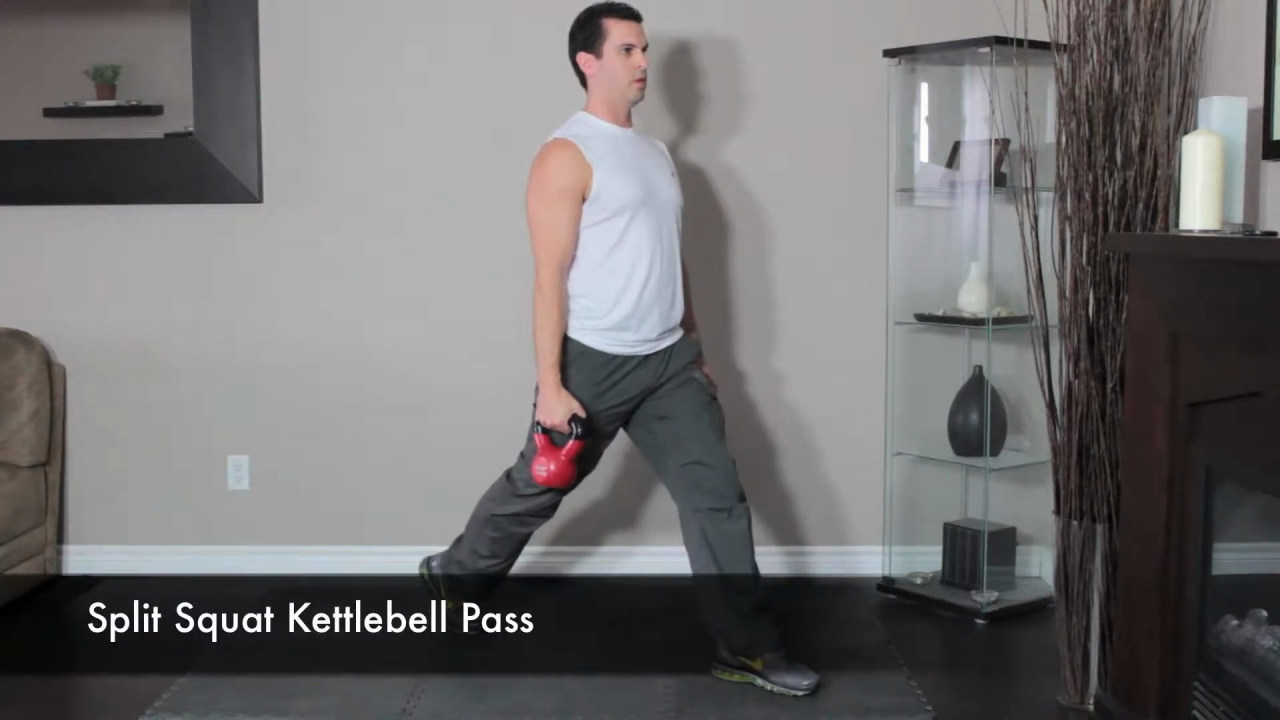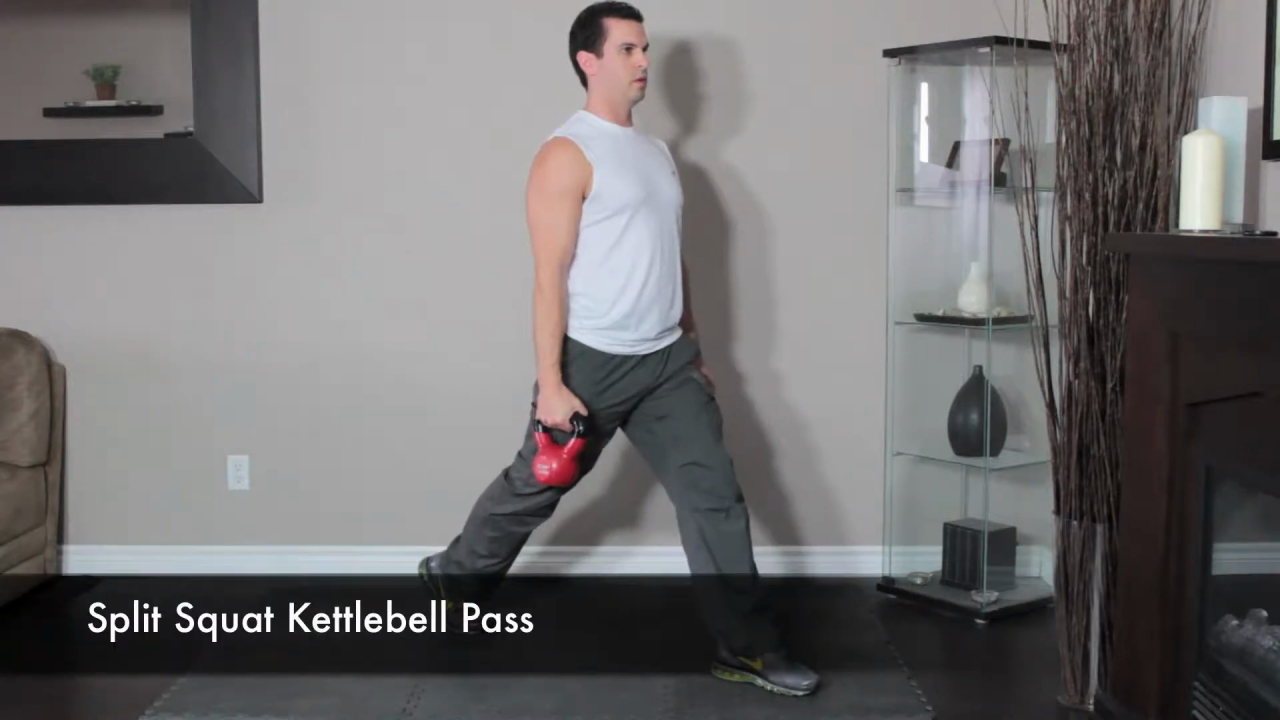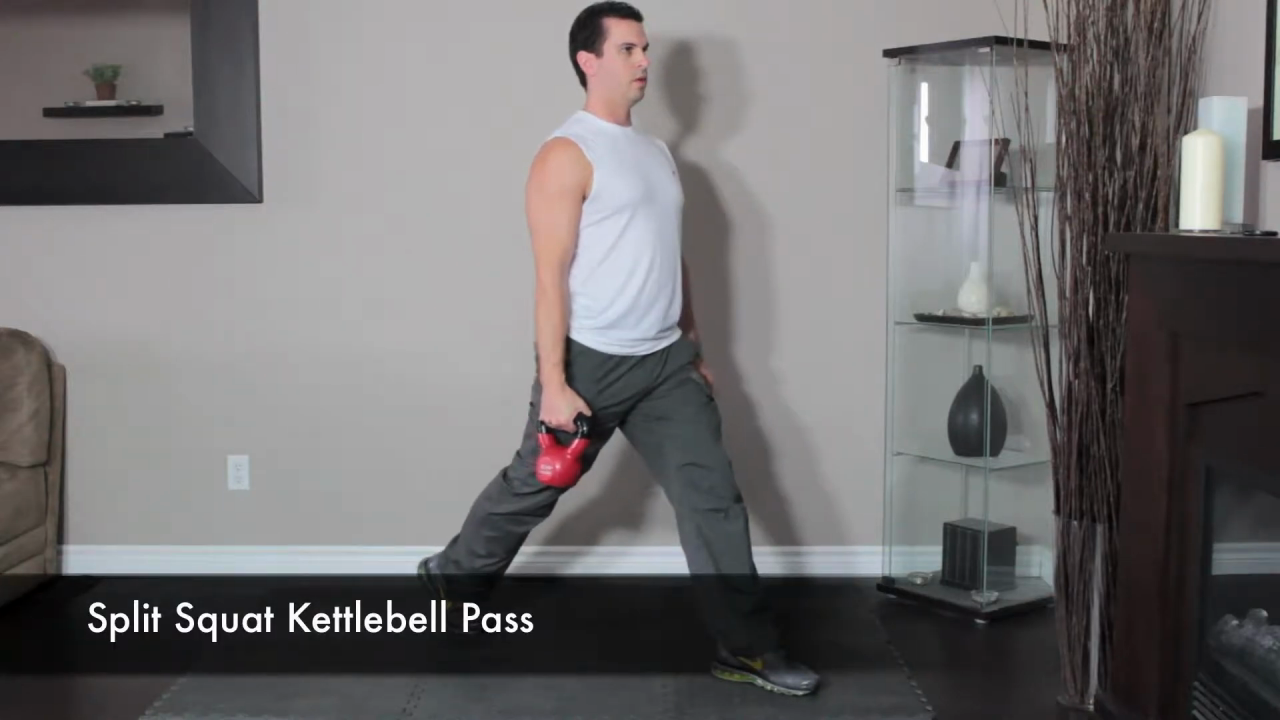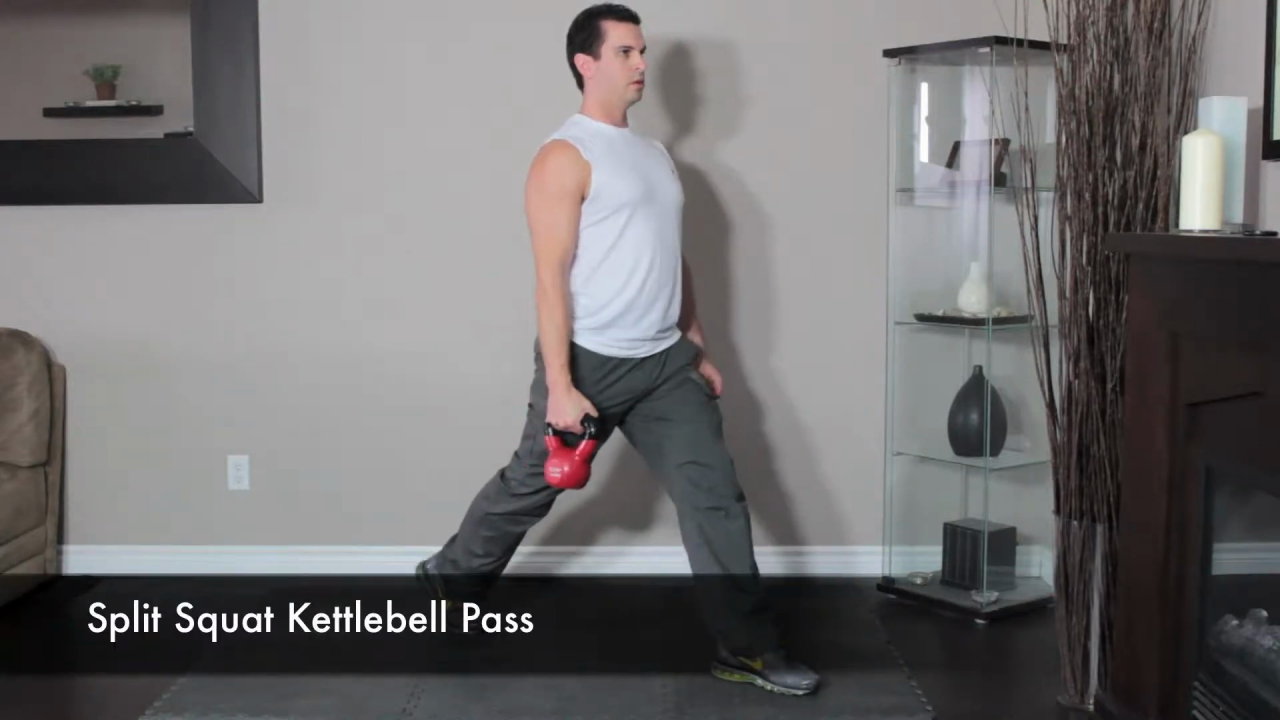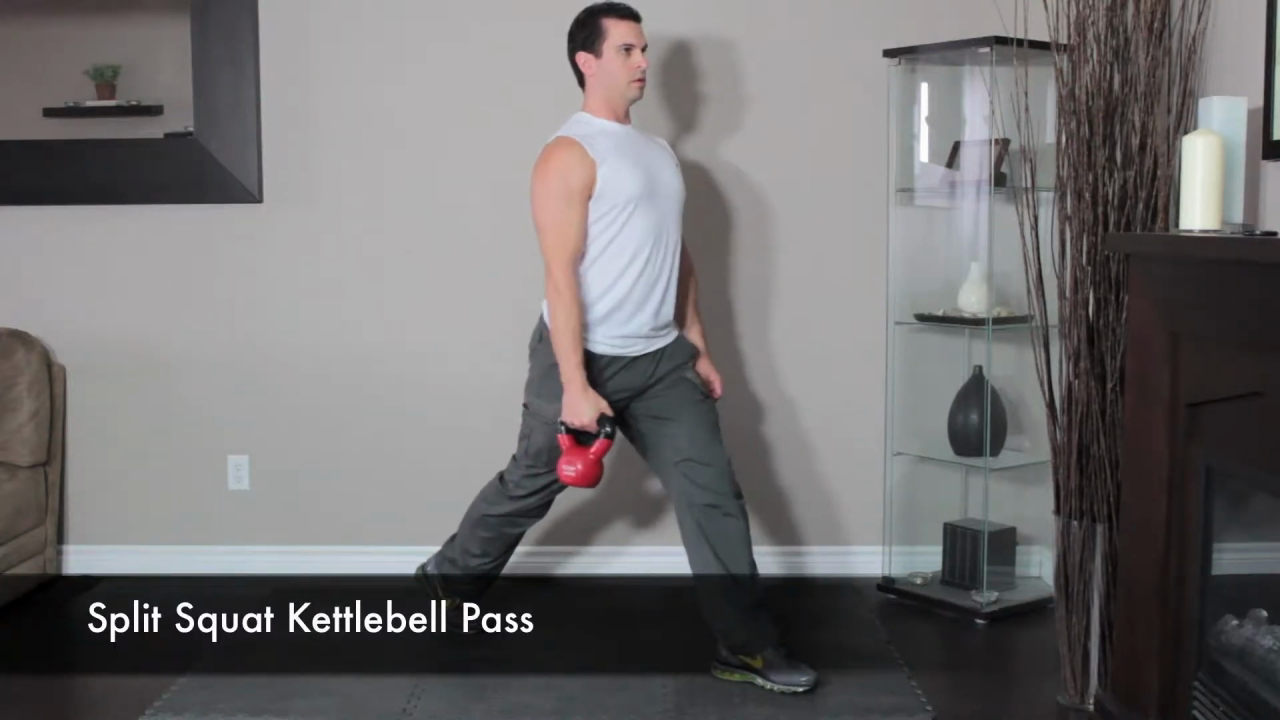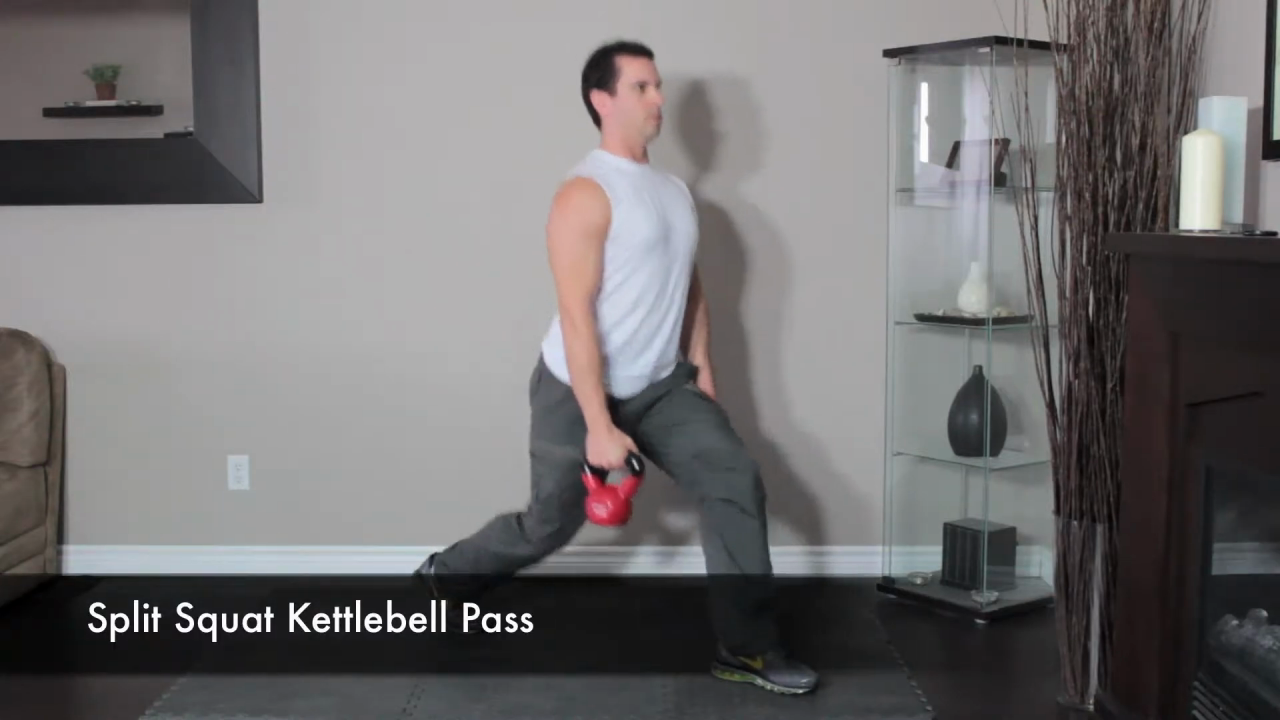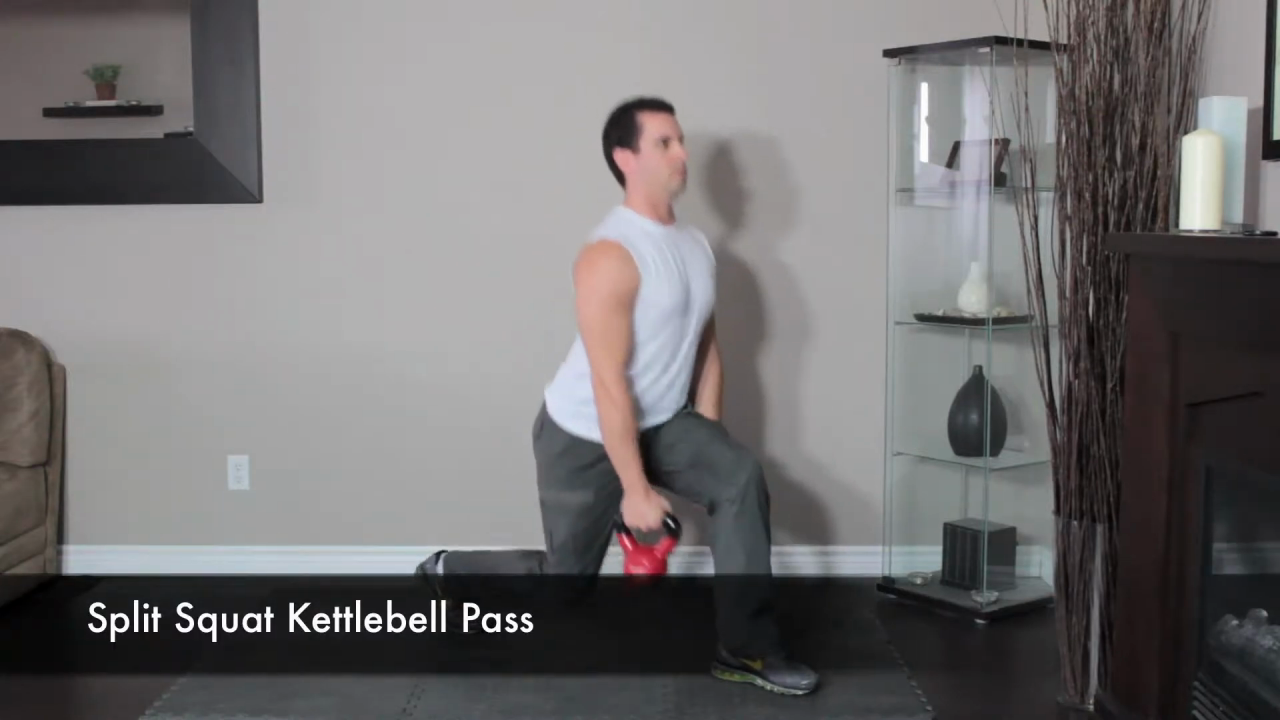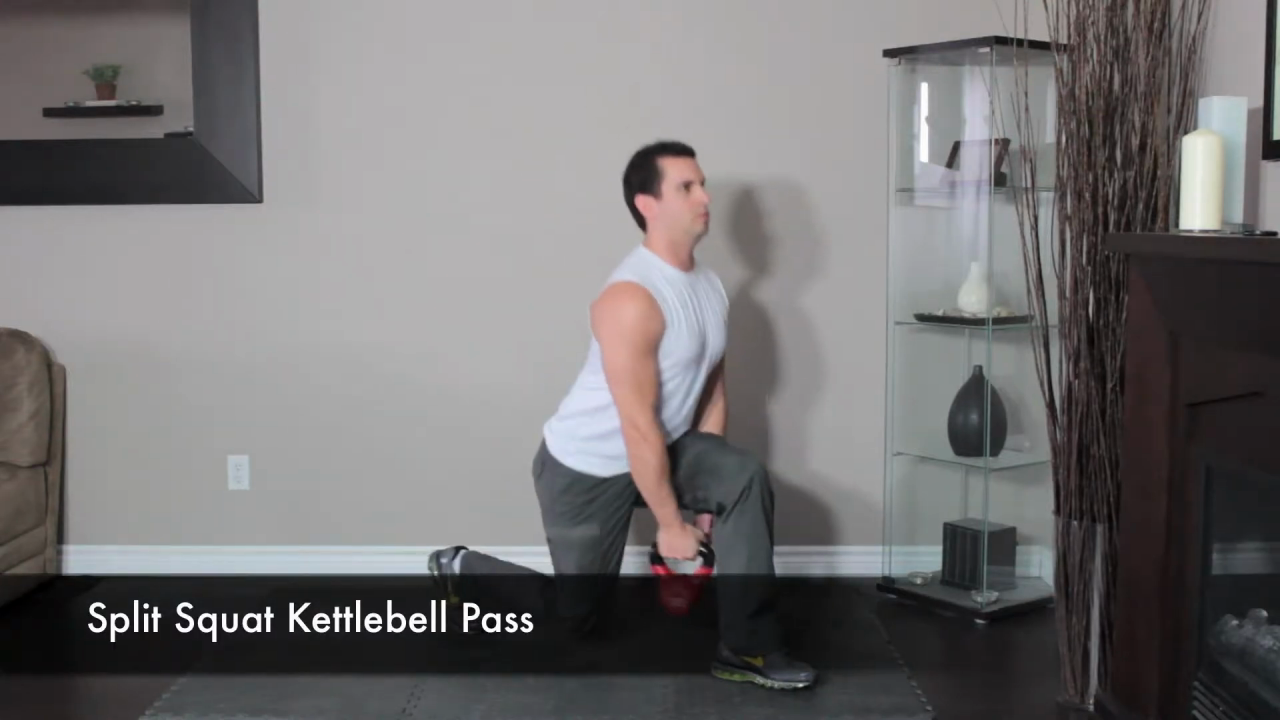
dt=0.2s
person 1, frame 1
left shoulder: (655, 152)
right shoulder: (566, 156)
right elbow: (550, 277)
left wrist: (694, 350)
right wrist: (550, 385)
left hip: (669, 360)
right hip: (593, 361)
left knee: (716, 494)
right knee: (537, 489)
left ankle: (747, 648)
right ankle: (453, 576)
person 1, frame 2
left shoulder: (656, 151)
right shoulder: (567, 155)
right elbow: (550, 276)
left wrist: (693, 350)
right wrist: (550, 382)
left hip: (666, 359)
right hip: (592, 360)
left knee: (714, 494)
right knee: (534, 488)
left ankle: (747, 648)
right ankle: (452, 576)
person 1, frame 3
left shoulder: (656, 151)
right shoulder: (567, 155)
right elbow: (551, 276)
left wrist: (694, 348)
right wrist: (553, 383)
left hip: (665, 359)
right hip: (591, 361)
left knee: (712, 494)
right knee: (533, 487)
left ankle: (747, 647)
right ankle: (451, 577)
person 1, frame 4
left shoulder: (654, 153)
right shoulder: (565, 156)
right elbow: (552, 278)
left wrist: (698, 349)
right wrist: (559, 386)
left hip: (664, 360)
right hip: (590, 360)
left knee: (714, 493)
right knee: (530, 487)
left ankle: (747, 648)
right ankle: (447, 577)
person 1, frame 5
left shoulder: (657, 150)
right shoulder: (570, 154)
right elbow: (561, 276)
left wrist: (699, 347)
right wrist: (575, 385)
left hip: (659, 357)
right hip: (584, 352)
left knee: (710, 487)
right knee: (529, 483)
left ankle: (746, 647)
right ankle: (445, 579)
person 1, frame 6
left shoulder: (673, 189)
right shoulder: (586, 194)
left elbow: (690, 291)
right elbow: (577, 318)
left wrist: (705, 384)
right wrist: (598, 424)
left hip: (659, 384)
right hip: (577, 387)
left knee: (737, 479)
right knee: (549, 523)
left ankle: (745, 648)
right ankle: (441, 577)
person 1, frame 7
left shoulder: (696, 244)
right shoulder: (611, 256)
left elbow: (706, 348)
right elbow: (608, 386)
left wrist: (704, 452)
right wrist: (635, 488)
left hip: (659, 420)
right hip: (581, 434)
left knee: (742, 480)
right knee: (566, 572)
left ankle: (746, 649)
right ankle: (448, 573)
person 1, frame 8
left shoulder: (710, 286)
right shoulder: (631, 300)
left elbow: (711, 390)
right elbow: (638, 429)
left wrist: (708, 492)
right wrist: (670, 523)
left hip: (659, 445)
right hip: (584, 466)
left knee: (745, 480)
right knee: (573, 611)
left ankle: (746, 648)
right ankle: (462, 570)
